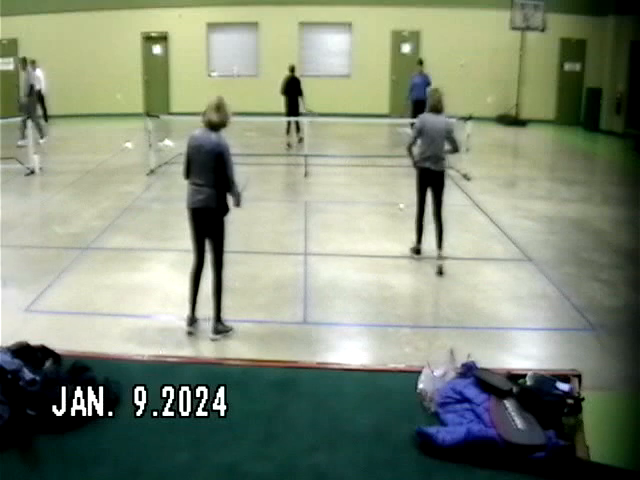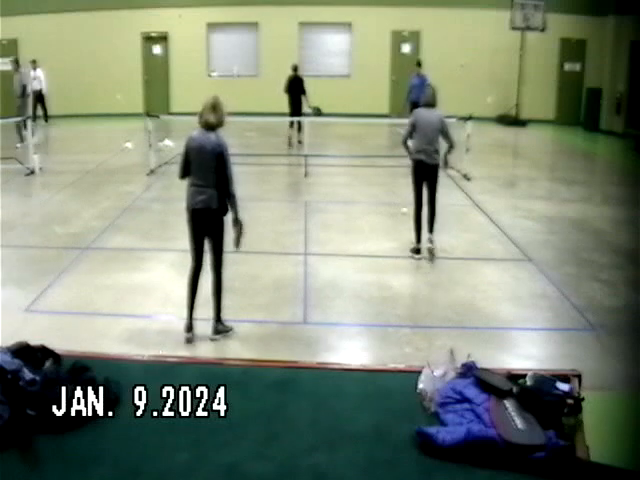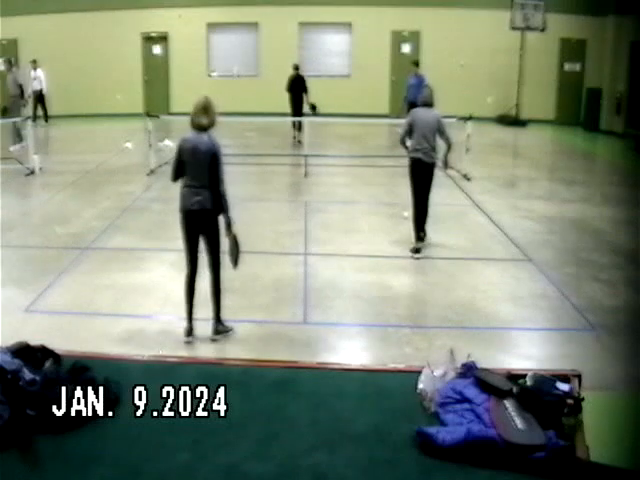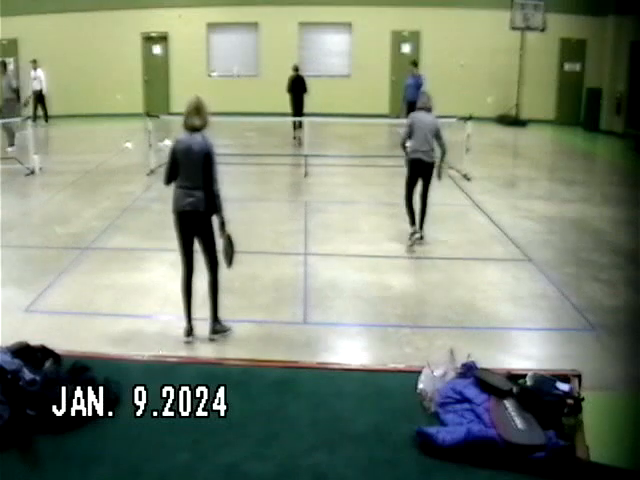
dt=0.2s
person 1, frame 1
left shoulder: (193, 138)
right shoulder: (220, 143)
left elbow: (186, 174)
right elbow: (227, 182)
right wrist: (236, 195)
left hip: (193, 204)
right hip: (212, 206)
left knee: (198, 260)
right knee: (217, 264)
left ankle: (191, 317)
right ankle: (217, 323)
person 1, frame 2
left shoulder: (191, 140)
right shoulder: (218, 143)
left elbow: (182, 174)
right elbow: (226, 182)
right wrist: (235, 211)
left hip: (193, 205)
right hip: (212, 206)
left knee: (196, 264)
right knee: (216, 266)
left ankle: (189, 323)
right ankle: (217, 323)
person 1, frame 3
left shoulder: (184, 142)
right shoulder: (212, 145)
left elbow: (175, 176)
right elbow: (218, 185)
right wrist: (227, 216)
left hip: (187, 207)
right hip: (207, 208)
left knee: (191, 267)
right knee: (214, 267)
left ankle: (189, 325)
right ankle: (217, 323)
person 1, frame 4
left shoulder: (178, 144)
right shoulder: (205, 145)
left elbow: (168, 179)
right elbow: (212, 185)
right wrist: (220, 215)
left hip: (181, 208)
right hip: (201, 209)
left knee: (187, 268)
right knee: (212, 266)
left ankle: (188, 326)
right ankle: (214, 323)
person 2, frame 1
left shoulder: (422, 119)
right shoulder: (446, 123)
left elbow: (410, 145)
right elbow: (455, 148)
left wrist: (413, 159)
left hip: (423, 169)
right hip: (439, 171)
left knee: (420, 208)
right knee: (437, 212)
left ankle: (418, 246)
right ankle: (439, 253)
person 2, frame 2
left shoulder: (416, 114)
right shoulder: (439, 117)
left elbow: (404, 140)
right elbow: (451, 144)
left wrist: (411, 152)
right wrist: (445, 155)
left hip: (418, 163)
right hip: (433, 164)
left knee: (418, 203)
right knee: (431, 201)
left ankle: (417, 247)
right ankle: (430, 238)
person 2, frame 3
left shoulder: (414, 113)
right shoulder: (436, 116)
left elbow: (402, 139)
right elbow: (448, 142)
right wrist: (445, 157)
left hip: (415, 161)
right hip: (430, 162)
left knee: (416, 202)
right knee: (425, 199)
left ankle: (418, 245)
right ankle: (421, 235)
person 2, frame 4
left shoulder: (413, 116)
right shoulder: (434, 120)
left elbow: (403, 141)
right elbow: (443, 147)
left wrist: (407, 155)
right wrist: (440, 164)
left hip: (415, 160)
right hip: (429, 162)
left knee: (408, 196)
right knee: (424, 196)
left ankle: (414, 229)
right ankle: (420, 232)
